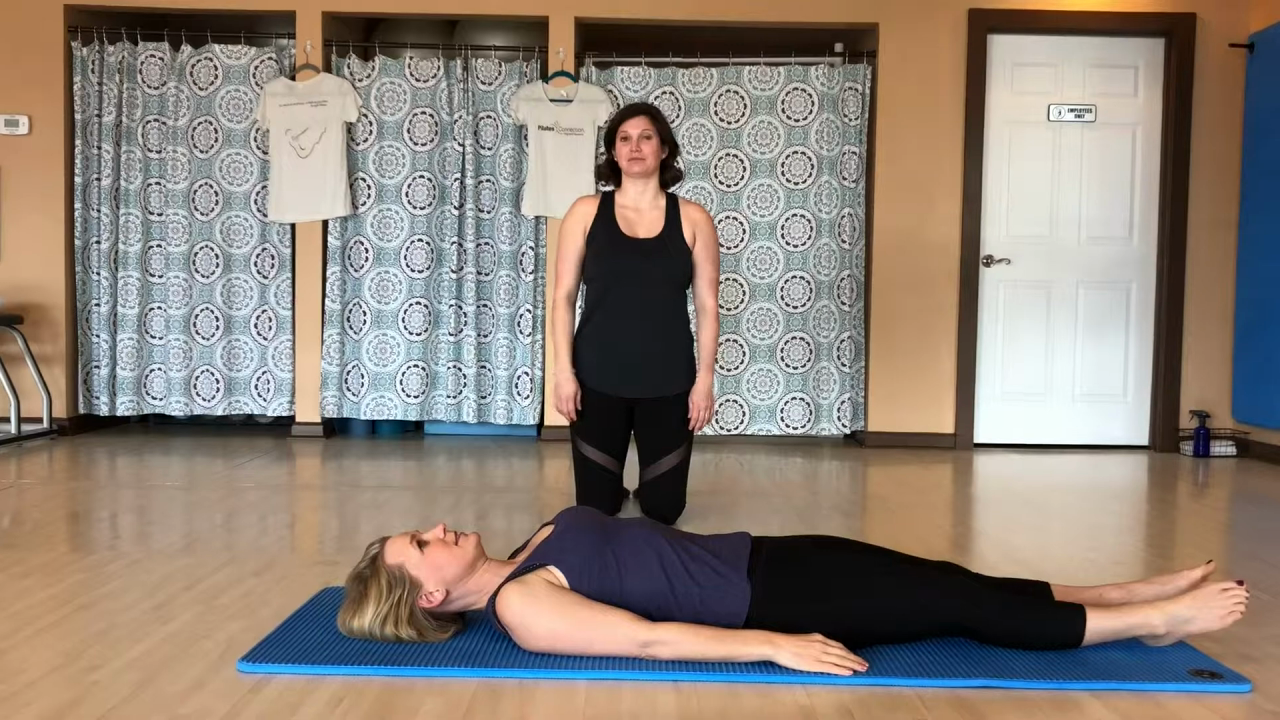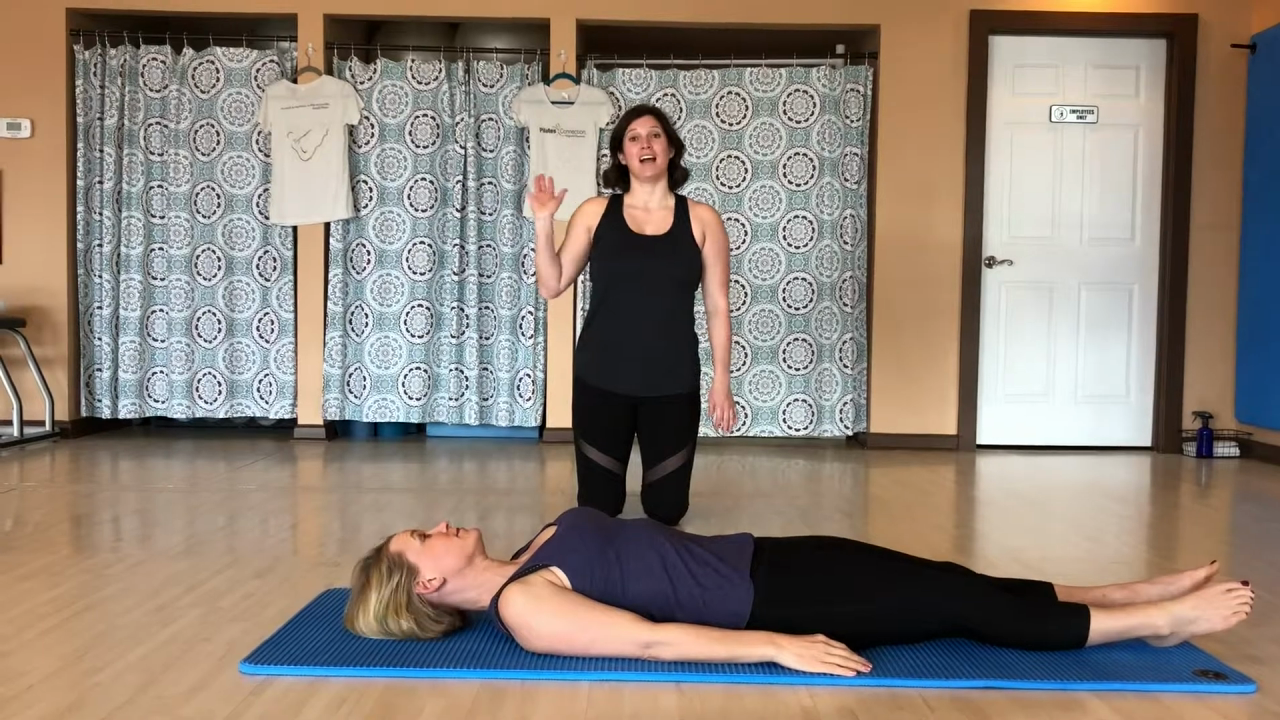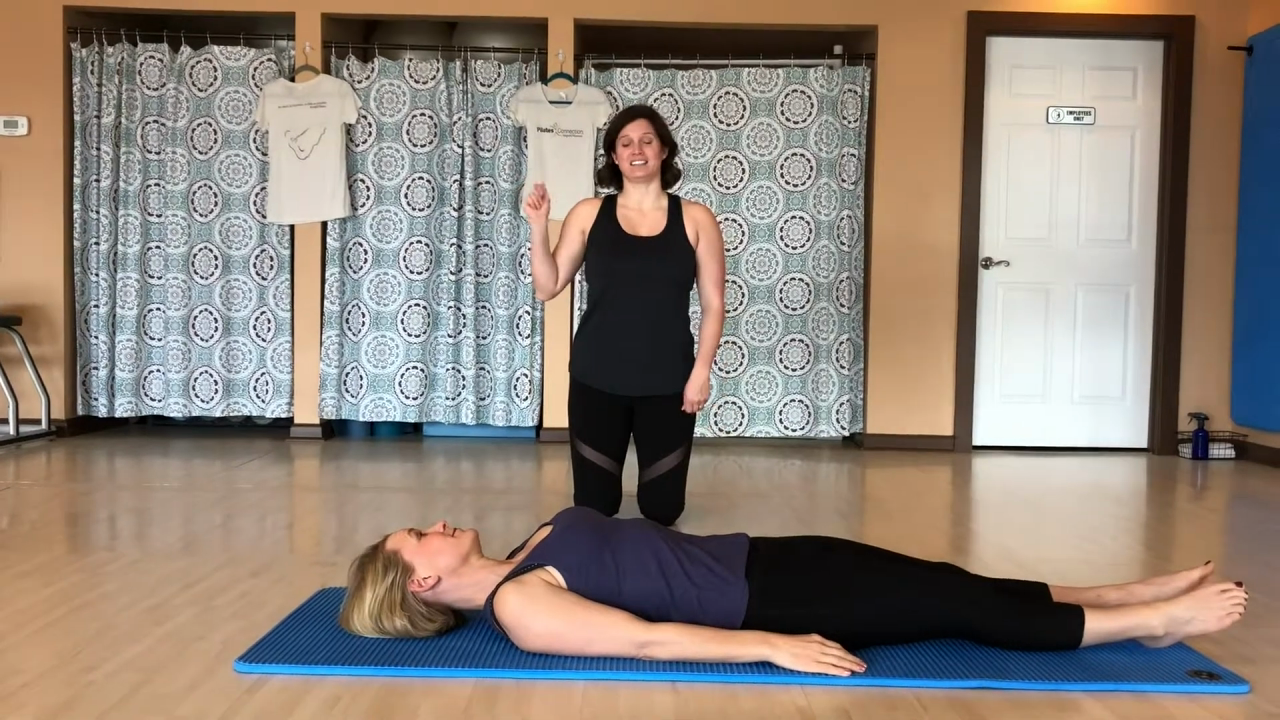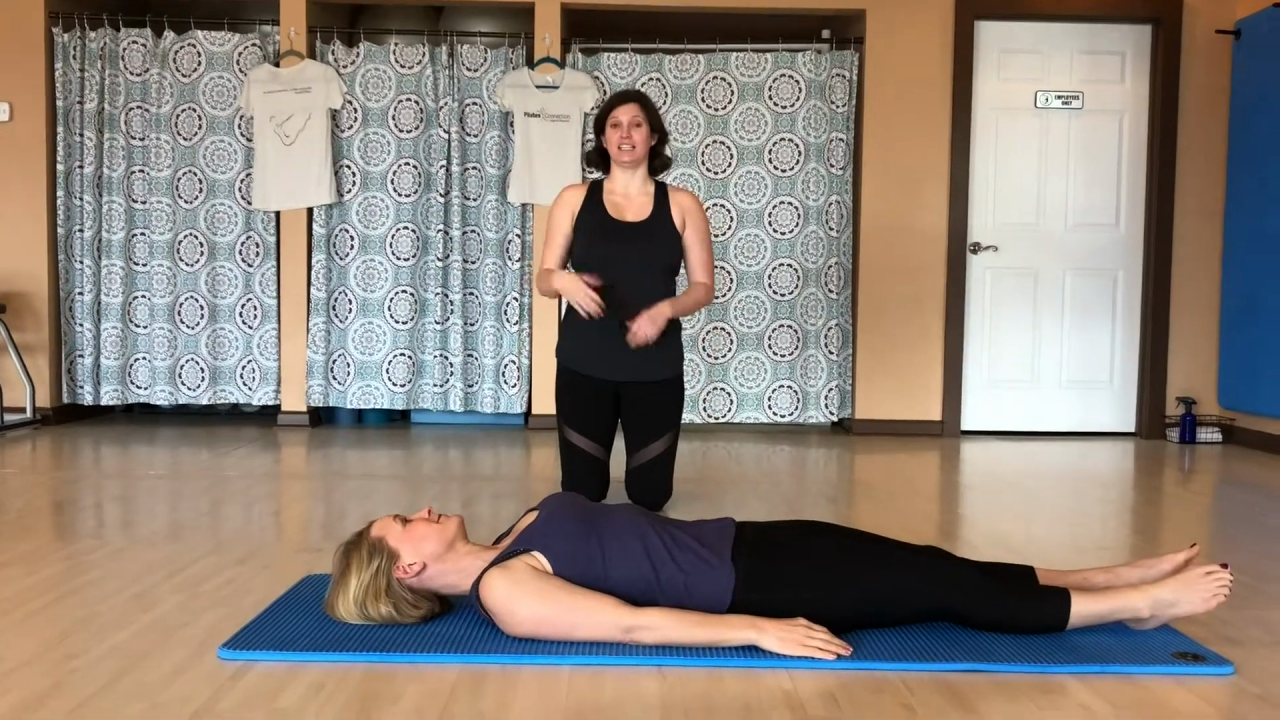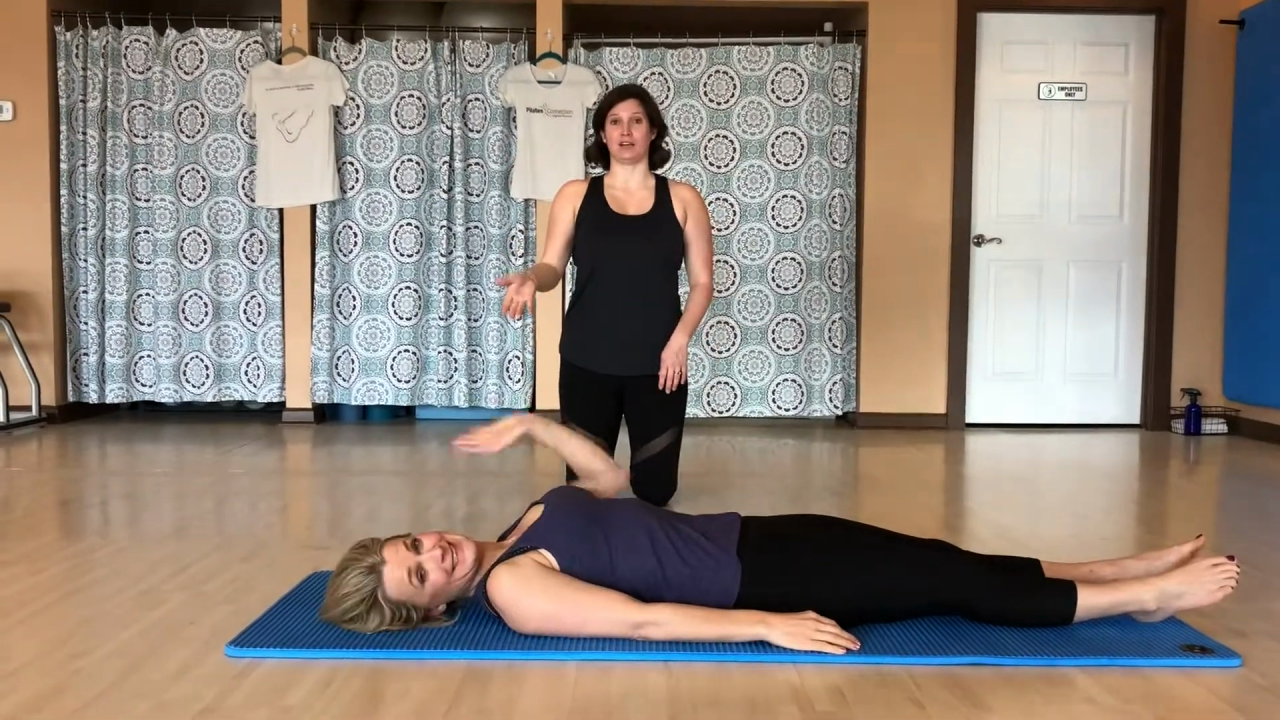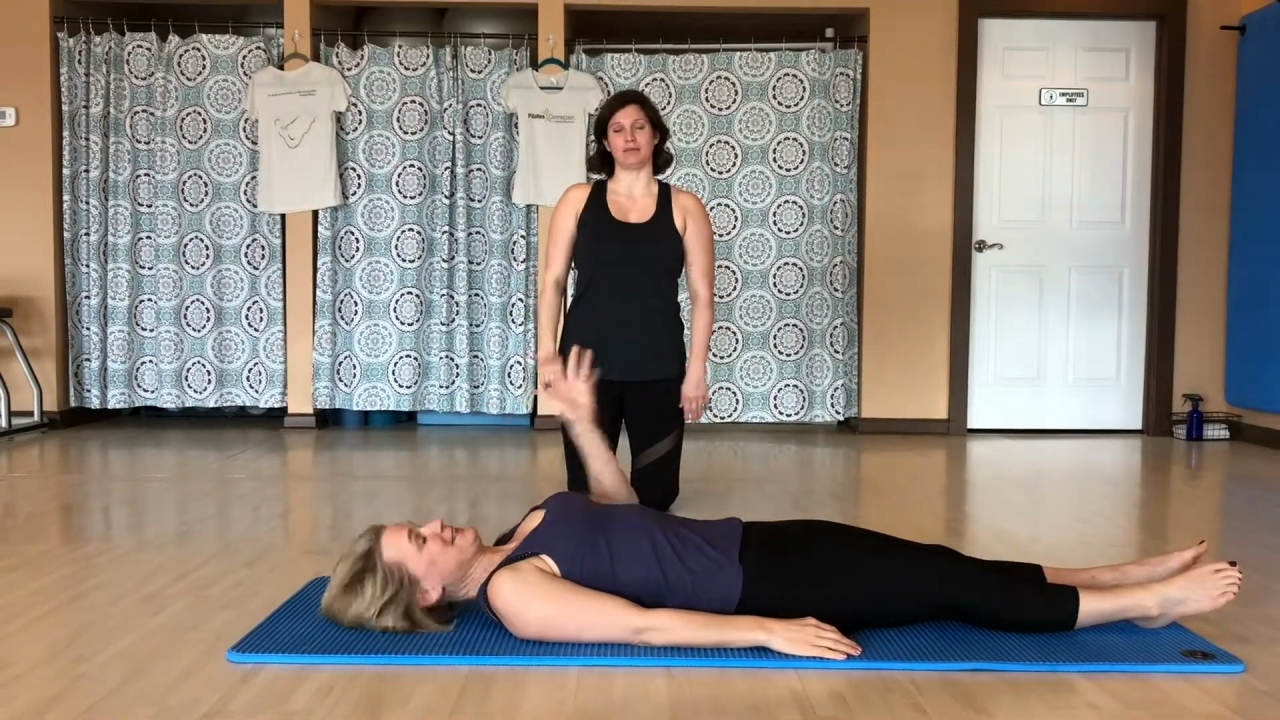
dt=0.7s
person 1, frame 1
left shoulder: (526, 562)
right shoulder: (522, 610)
right elbow: (650, 638)
right wrist: (774, 648)
left hip: (757, 557)
right hip: (755, 600)
left knee: (952, 584)
right knee: (961, 607)
left ankle: (1141, 594)
right ankle: (1155, 621)
person 1, frame 2
left shoulder: (529, 564)
right shoulder: (525, 611)
right elbow: (652, 639)
right wrist: (779, 647)
left hip: (760, 559)
right hip: (759, 602)
left knee: (954, 581)
right knee: (963, 610)
left ankle: (1147, 595)
right ankle: (1161, 622)
person 1, frame 3
left shoulder: (524, 561)
right shoulder: (520, 609)
right elbow: (648, 639)
right wrist: (774, 649)
left hip: (756, 558)
right hip: (755, 602)
left knee: (948, 583)
right knee: (961, 610)
left ankle: (1142, 596)
right ankle: (1153, 621)
person 1, frame 4
left shoulder: (513, 545)
right shoulder: (505, 596)
right elbow: (633, 624)
right wrist: (759, 632)
left hip: (743, 543)
right hip: (740, 584)
left knee: (939, 565)
right knee: (950, 593)
left ankle: (1131, 578)
right ankle: (1140, 604)
person 1, frame 5
left shoulder: (519, 531)
right shoulder: (512, 596)
left elbow: (612, 482)
right elbow: (643, 620)
left wrist: (529, 427)
right wrist: (769, 626)
left hip: (748, 539)
right hip: (747, 586)
left knee: (943, 559)
right knee: (953, 590)
left ankle: (1136, 569)
right ankle: (1143, 599)
person 1, frame 6
left shoulder: (523, 534)
right shoulder: (515, 598)
left elbow: (616, 508)
right elbow: (643, 625)
left wrist: (582, 422)
right wrist: (770, 632)
left hip: (752, 544)
right hip: (750, 587)
left knee: (949, 568)
right knee: (960, 596)
left ankle: (1140, 577)
right ankle: (1144, 603)
person 2, frame 1
left shoulder: (693, 218)
right shoulder: (586, 212)
left elbow: (707, 305)
right elbow: (563, 296)
left wrist: (704, 379)
right wrist: (563, 369)
left hip: (668, 383)
right hip: (598, 380)
left knee: (664, 509)
right knee: (596, 507)
left ankle: (647, 493)
right ankle: (615, 493)
person 2, frame 2
left shoulder: (701, 218)
right shoulder: (595, 212)
left elbow: (717, 305)
right elbow: (551, 286)
left wrist: (721, 379)
right wrist: (543, 222)
left hip: (673, 383)
right hip: (601, 379)
left knee: (666, 510)
right knee: (598, 507)
person 2, frame 3
left shoulder: (696, 218)
right shoulder: (589, 213)
left elbow: (713, 303)
right elbow: (546, 288)
left wrist: (701, 370)
right wrist: (538, 226)
left hip: (667, 382)
right hip: (597, 380)
left knee: (662, 509)
right knee: (594, 506)
person 2, frame 4
left shoulder: (681, 204)
right shoulder: (574, 199)
left elbow: (703, 285)
right elbow: (543, 278)
left wrist: (667, 309)
right wrist: (562, 279)
left hip: (655, 369)
right hip: (584, 365)
left knee: (650, 494)
right knee: (582, 492)
person 2, frame 5
left shoulder: (683, 198)
right shoulder: (575, 195)
left elbow: (702, 281)
right elbow: (553, 267)
left wrist: (680, 338)
right wrist: (530, 279)
left hip: (657, 362)
right hip: (587, 361)
left knee: (656, 490)
person 2, frame 6
left shoulder: (684, 207)
right shoulder: (578, 199)
left elbow: (702, 293)
right elbow: (553, 280)
left wrist: (696, 369)
right wrist: (546, 351)
left hip: (658, 369)
left knee: (656, 497)
right knee: (587, 492)
